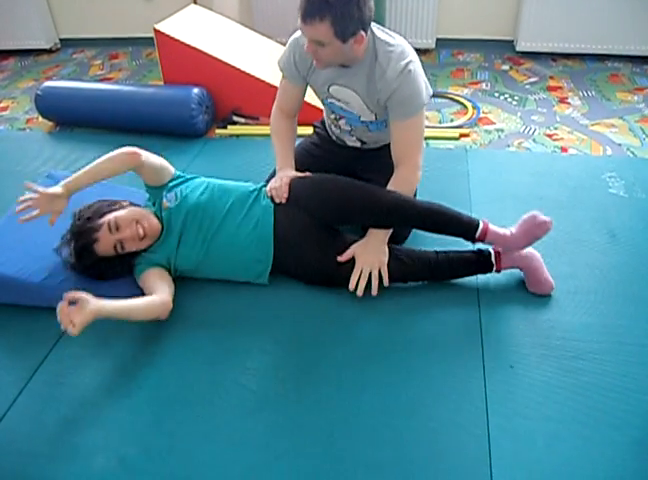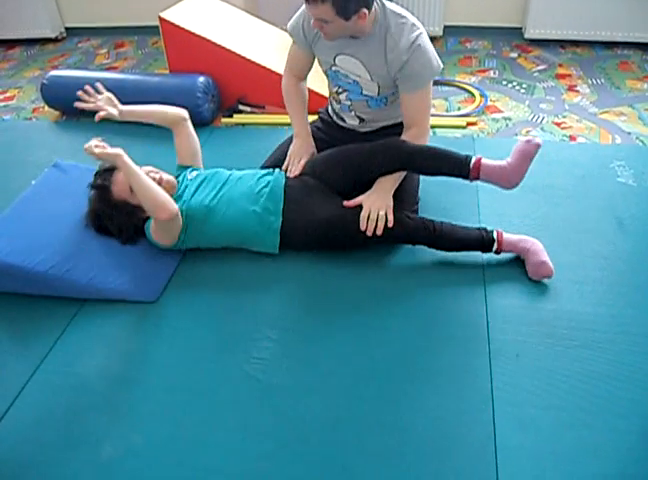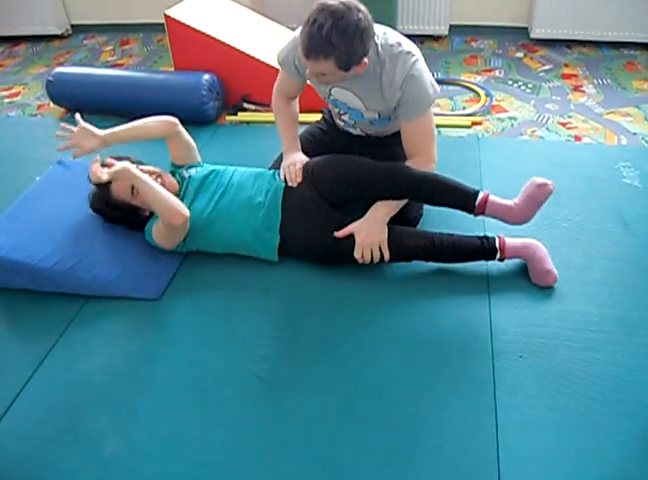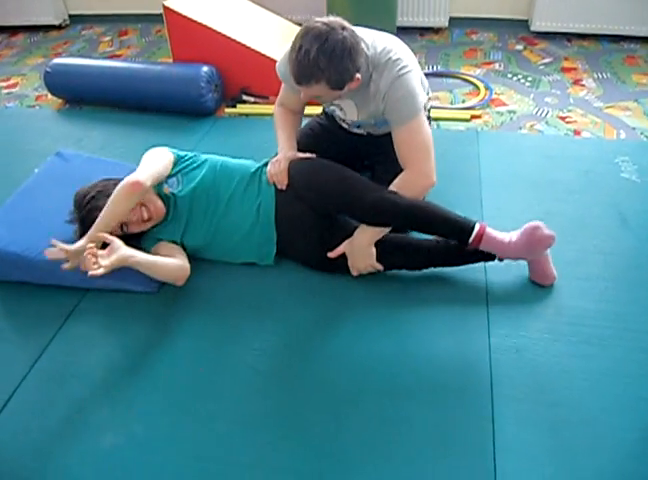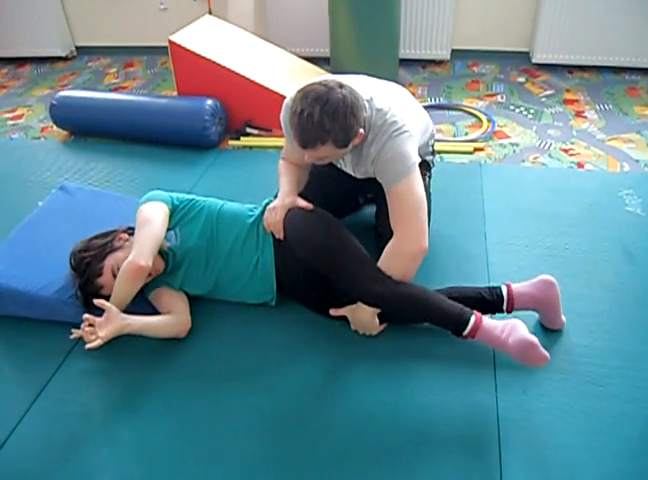
dt=0.5s
person 1, frame 1
left shoulder: (162, 191)
right shoulder: (151, 261)
left elbow: (132, 154)
right elbow: (160, 304)
left wrist: (62, 190)
right wrist: (95, 306)
left hip: (285, 201)
right hip: (286, 257)
left knee: (390, 205)
right knee: (396, 267)
left ankle: (501, 236)
right ankle: (502, 262)
person 1, frame 2
left shoulder: (184, 174)
right shoulder: (161, 231)
left elbow: (180, 117)
right elbow: (162, 207)
left wrist: (120, 111)
right wrist: (118, 155)
left hip: (294, 182)
right hip: (295, 226)
left knee: (390, 150)
right knee: (403, 227)
left ankle: (496, 170)
right ankle: (505, 242)
person 1, frame 3
left shoulder: (185, 171)
right shoulder: (161, 232)
left elbow: (170, 124)
right elbow: (178, 215)
left wrist: (101, 137)
right wrist: (123, 169)
left hip: (296, 184)
right hip: (294, 236)
left knee: (393, 176)
right knee: (403, 245)
left ankle: (502, 207)
right ankle: (508, 248)
person 1, frame 4
left shoulder: (162, 160)
right shoulder: (156, 240)
left elbow: (135, 183)
right elbow: (179, 272)
left wrist: (91, 236)
right wrist: (119, 255)
left hip: (284, 185)
right hip: (284, 238)
left knee: (374, 203)
right knee: (397, 253)
left ankle: (497, 240)
right ankle: (497, 246)
person 1, frame 5
left shoulder: (152, 206)
right shoulder: (160, 287)
left elbow: (137, 262)
right elbow: (180, 323)
left wrist: (116, 312)
right wrist: (118, 322)
left hip: (284, 232)
right hip: (284, 282)
left knee: (372, 288)
right knee: (378, 313)
right ankle: (514, 297)
person 2, frame 1
left shoulder: (400, 67)
right shoulder: (301, 47)
left elbow: (409, 168)
right elbow: (283, 114)
left wrist: (376, 241)
right wrist: (284, 169)
left hip: (385, 148)
right hip: (333, 139)
left knee: (391, 232)
right knee: (275, 202)
person 2, frame 2
left shoulder: (409, 41)
left elbow: (417, 130)
right elbow: (293, 78)
left wrist: (383, 189)
right wrist: (302, 137)
left hip: (389, 133)
right hip: (335, 124)
person 2, frame 3
left shoulder: (405, 67)
right shoulder: (304, 45)
left elbow: (422, 160)
right elbow: (283, 96)
left wrist: (377, 219)
right wrist: (291, 150)
left hip: (392, 137)
right hip: (338, 129)
left knee: (400, 220)
person 2, frame 4
left shoulder: (396, 76)
right shoulder: (302, 58)
left elbow: (422, 175)
right elbow: (286, 107)
right wrist: (285, 150)
left hip: (391, 130)
right hip: (339, 123)
right knee: (278, 183)
left ankle: (371, 164)
right ankle: (361, 163)
person 2, frame 5
left shoulder: (392, 136)
right shoulder: (297, 108)
left elbow: (414, 243)
right elbow: (291, 161)
right wrist: (286, 196)
left knee: (400, 255)
right ankle: (365, 196)
